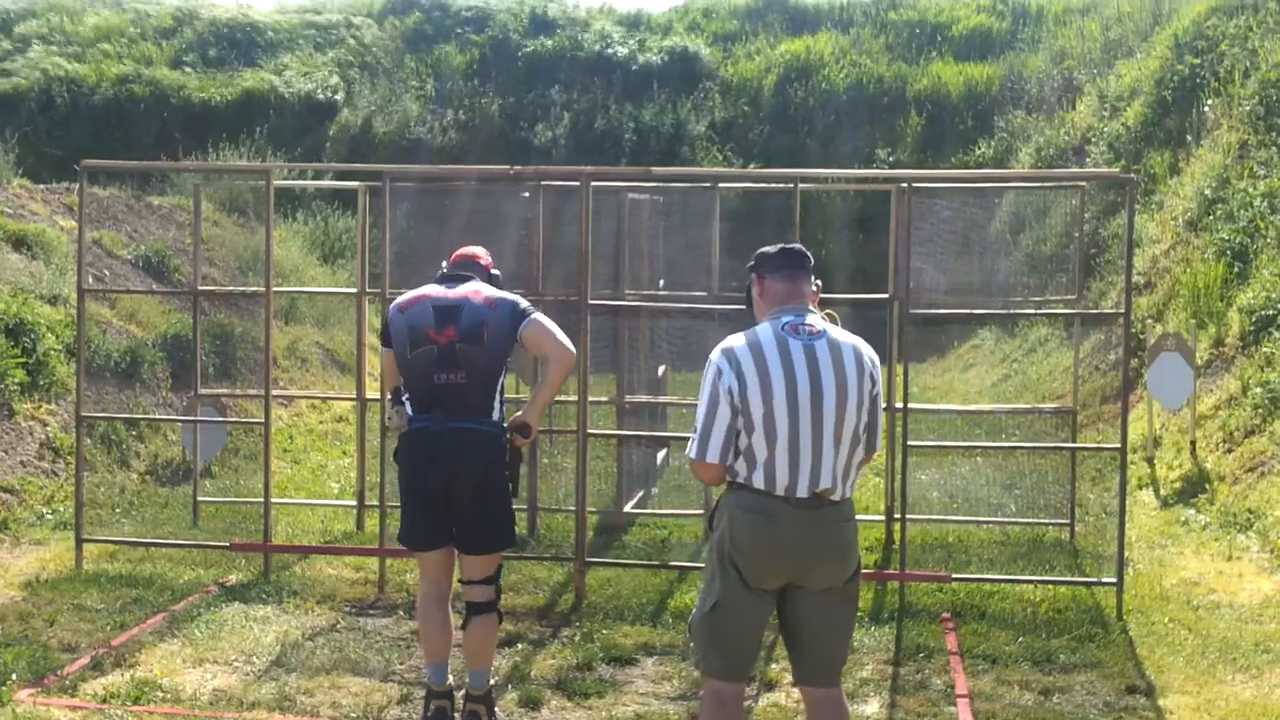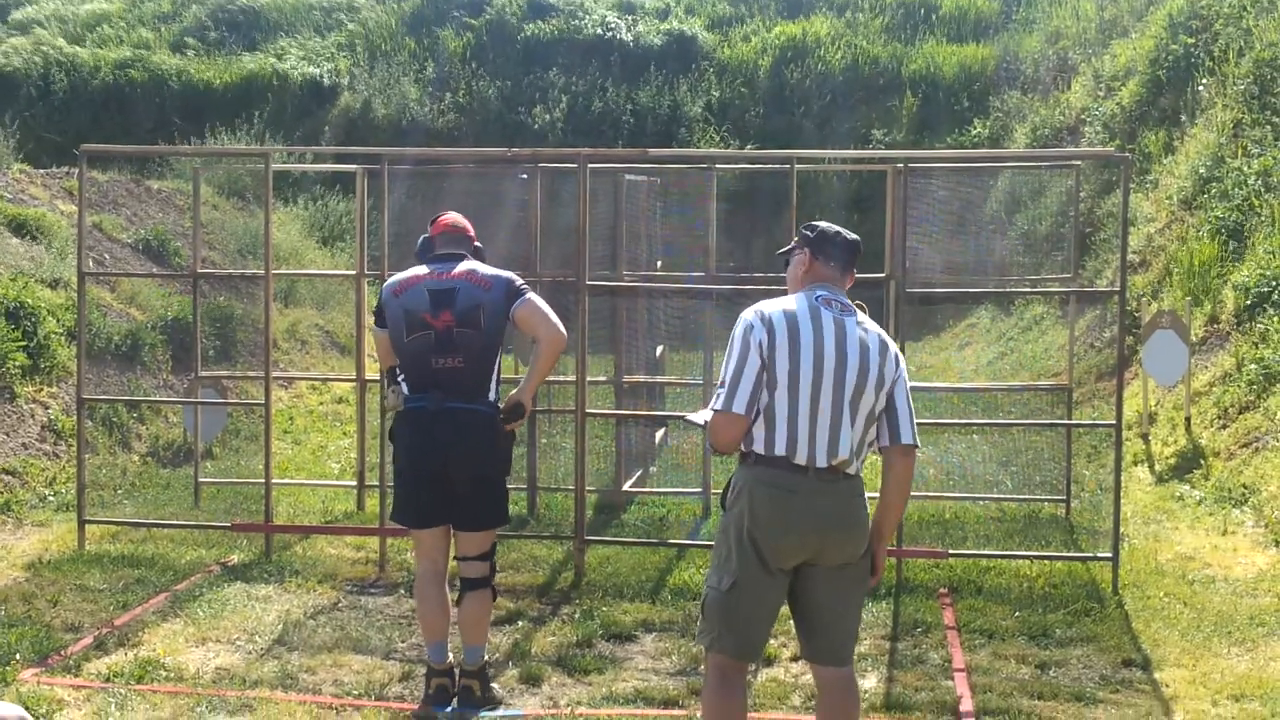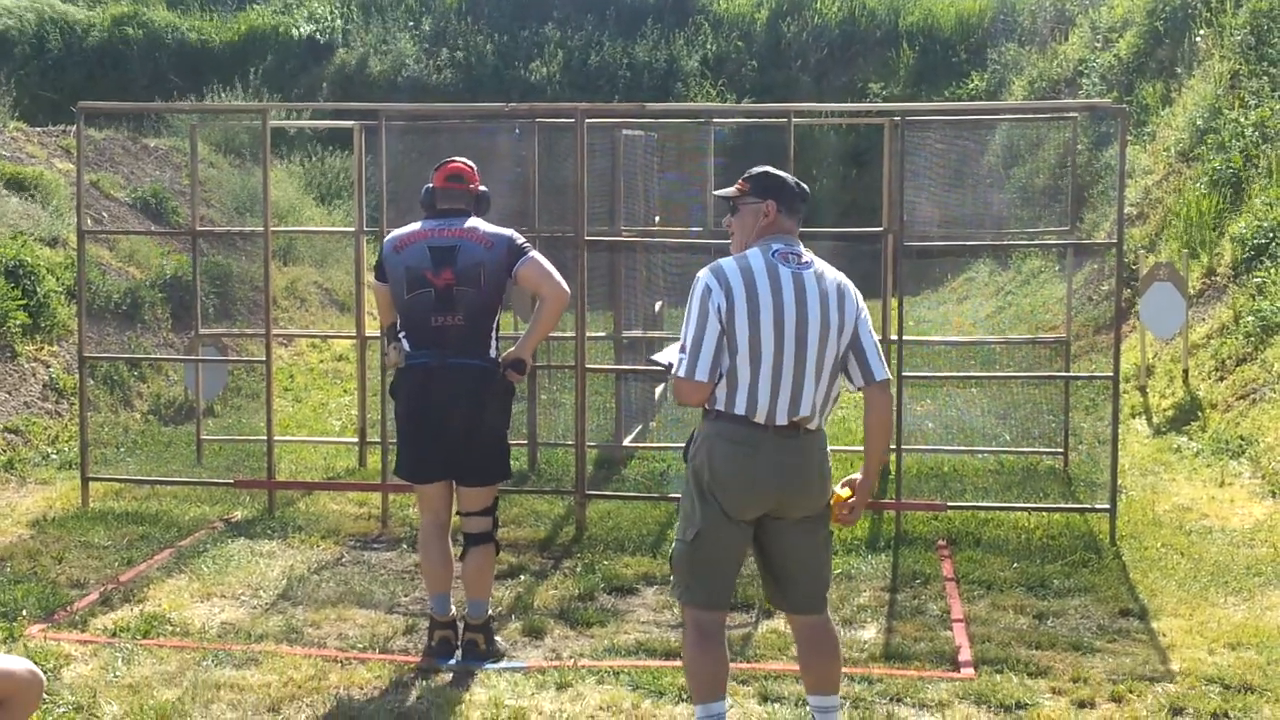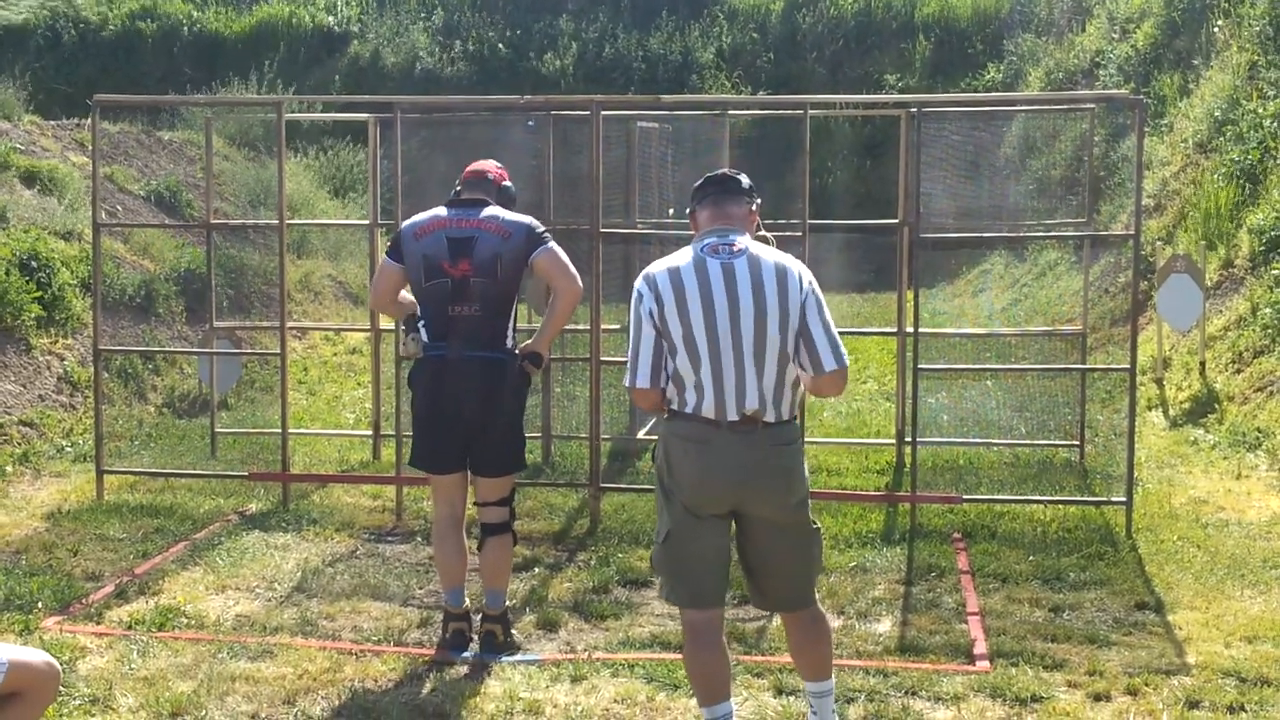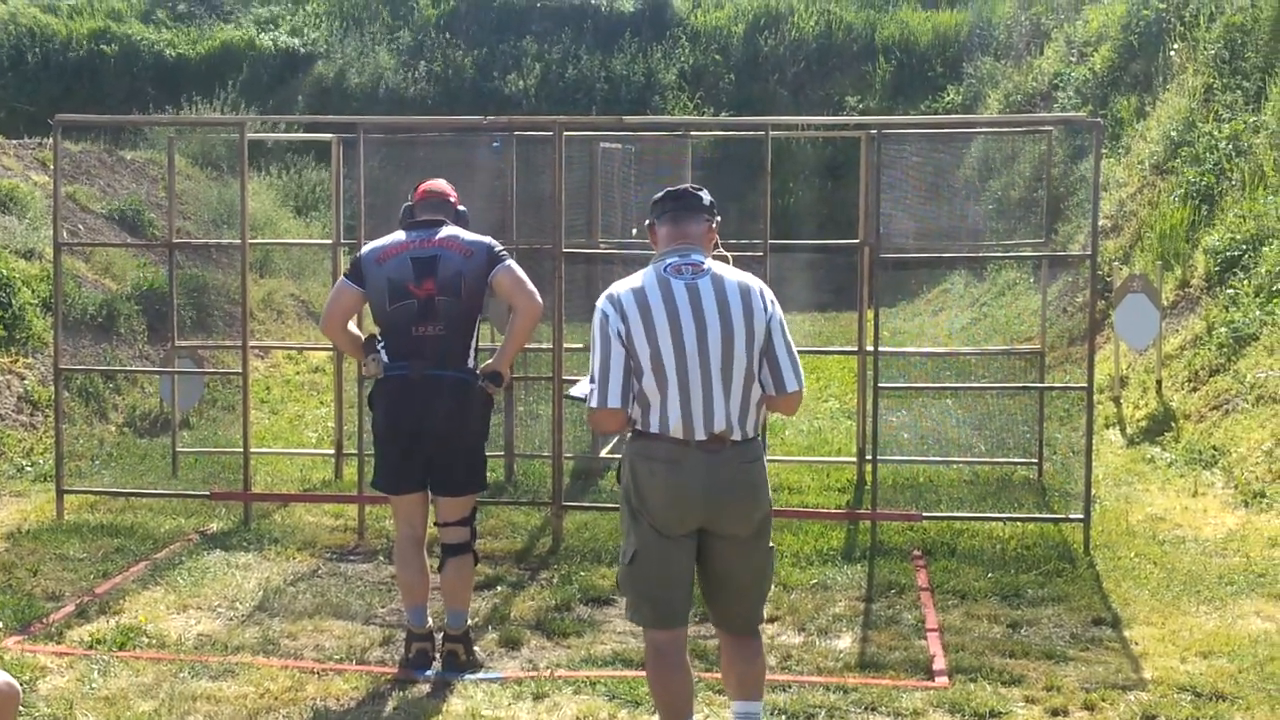
dt=1s
person 1, frame 1
left shoulder: (734, 355)
right shoulder: (861, 356)
left elbow: (707, 470)
right elbow: (867, 450)
left hip: (753, 526)
right hip: (830, 529)
left knee: (723, 680)
person 1, frame 2
left shoulder: (764, 319)
right shoulder: (881, 346)
left elbow: (725, 431)
right elbow: (901, 458)
left wrist: (717, 436)
right wrist: (879, 539)
left hip: (767, 497)
right hip: (842, 506)
left knee: (727, 657)
right knee: (835, 663)
person 1, frame 3
left shoulder: (720, 279)
right shoulder: (840, 289)
left elbow: (692, 391)
right elbow: (878, 392)
left wrist: (677, 377)
right wrist: (867, 479)
left hip: (728, 455)
right hip: (802, 459)
left knee: (704, 611)
right knee: (809, 611)
person 1, frame 4
left shoulder: (657, 280)
right shoulder: (791, 273)
left elbow: (645, 396)
right elbow: (832, 380)
left hip: (693, 453)
right hip: (773, 452)
left knee: (700, 612)
right knee: (797, 600)
person 1, frame 5
left shoulder: (620, 301)
right shoulder: (753, 292)
left elbow: (608, 419)
right elbow: (788, 400)
left hip: (659, 473)
right hip: (738, 470)
left knee: (663, 630)
right knee: (740, 624)
person 2, frame 1
left shoulder: (401, 307)
right shoulder: (503, 304)
left elbow: (391, 382)
right elbow: (563, 353)
right wrist: (532, 413)
left hip: (419, 451)
right hip: (479, 451)
left knee: (432, 583)
right knee: (481, 586)
person 2, frame 2
left shoulder: (394, 288)
right shoulder: (499, 282)
left elbow: (386, 361)
right elbow: (554, 335)
right wrist: (524, 394)
left hip: (416, 432)
right hip: (477, 431)
left knee: (429, 563)
right knee: (476, 562)
left ankle: (439, 676)
right ankle: (473, 677)
person 2, frame 3
left shoulder: (395, 244)
right shoulder: (500, 241)
left elbow: (386, 314)
right elbow: (557, 293)
right wrist: (522, 352)
left hip: (417, 388)
right hip: (478, 387)
left knee: (432, 518)
right knee: (478, 518)
left ankle: (441, 628)
right ankle: (477, 630)
person 2, frame 4
left shoulder: (414, 229)
right shoulder: (518, 227)
left elbow: (380, 297)
right elbow: (569, 286)
right wrist: (539, 346)
left hip: (435, 378)
right hip: (494, 378)
left knee: (446, 508)
right knee: (496, 509)
left ankle: (455, 620)
right ankle: (494, 622)
person 2, frame 5
left shoulder: (374, 254)
right shoulder: (478, 248)
left elbow: (332, 323)
right elbow: (530, 304)
right wrist: (499, 365)
left hip: (397, 399)
right hip: (456, 398)
left knee: (408, 530)
right knee: (457, 528)
left ankle: (418, 640)
right ankle: (457, 641)
